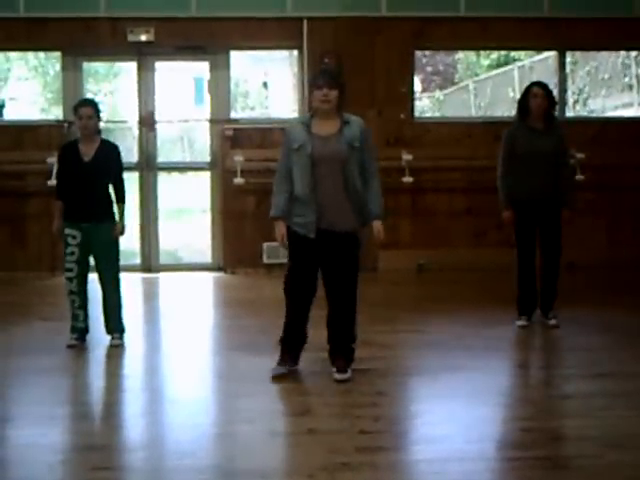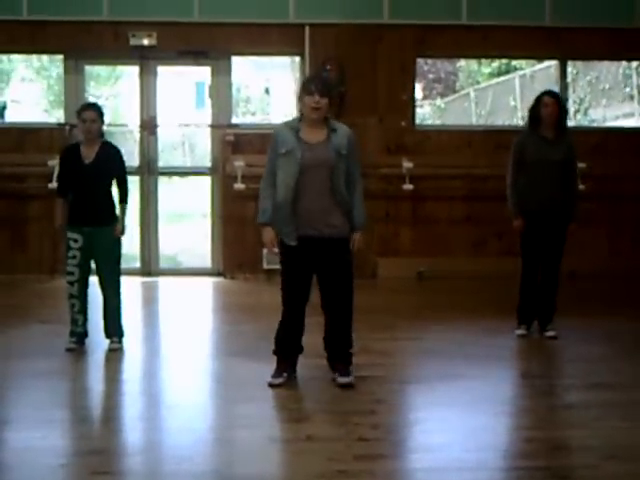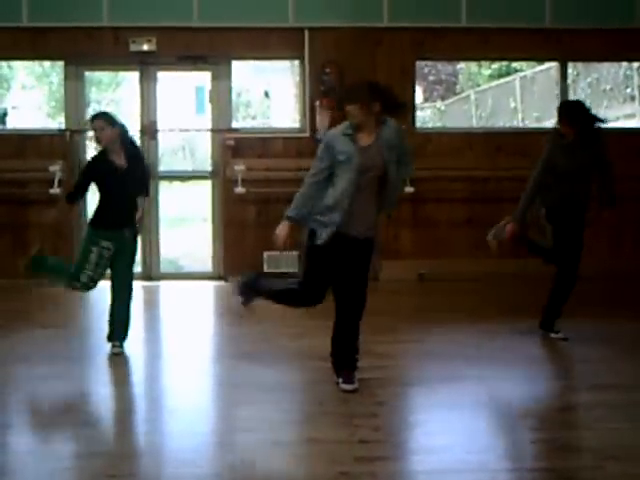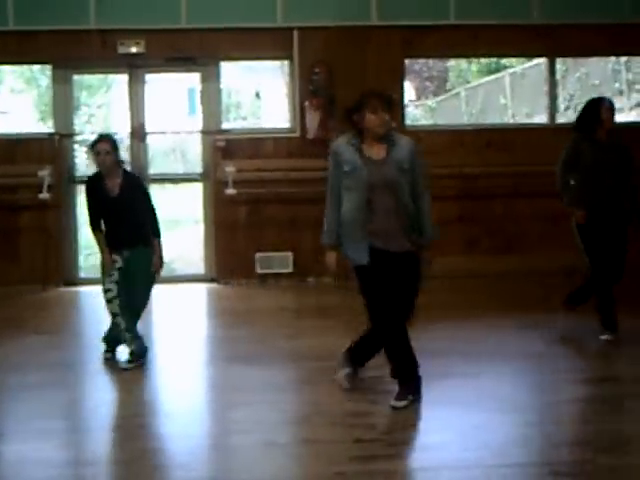
dt=0.5s
person 1, frame 1
left shoulder: (357, 129)
right shoulder: (295, 132)
left elbow: (370, 175)
right elbow: (284, 177)
left wrist: (375, 216)
right wrist: (279, 216)
left hip: (344, 226)
right hip: (304, 224)
left knee: (342, 295)
right knee: (298, 292)
left ankle: (341, 356)
right ankle: (289, 353)
person 1, frame 2
left shoulder: (344, 137)
right shoulder: (283, 135)
left elbow: (354, 184)
right elbow: (269, 182)
left wrist: (357, 226)
right wrist: (267, 222)
left hip: (334, 232)
right hip: (294, 232)
left knee: (338, 300)
right knee: (293, 301)
left ankle: (340, 363)
right ankle: (286, 363)
person 1, frame 3
left shoulder: (391, 131)
right shoulder: (336, 138)
left elbow: (402, 168)
right elbow: (314, 180)
left wrist: (385, 205)
right wrist: (290, 218)
left hip: (362, 232)
right hip: (327, 226)
left knee: (352, 303)
right knee: (310, 291)
left ankle: (345, 367)
right ankle: (256, 285)
person 1, frame 4
left shoulder: (406, 148)
right shoulder: (342, 151)
left elbow: (420, 196)
right elbow: (334, 200)
left wrist: (425, 239)
right wrist: (331, 244)
left hip: (404, 245)
right hip: (366, 247)
left knee: (397, 316)
right knee: (387, 318)
left ankle: (355, 357)
right ankle: (408, 381)
person 2, frame 1
left shoulder: (556, 133)
right shoulder: (514, 132)
left elbow: (564, 169)
right elbow: (504, 170)
left wrist: (564, 202)
right wrist: (506, 204)
left hip: (549, 202)
right hip: (522, 202)
left knee: (552, 255)
right knee: (525, 256)
left ankle: (548, 308)
right ankle: (525, 310)
person 2, frame 2
left shoulder: (565, 143)
right shoulder: (524, 141)
left elbow: (572, 180)
right elbow: (513, 178)
left wrist: (571, 213)
right wrist: (516, 213)
left hip: (557, 213)
right hip: (531, 212)
left knee: (551, 267)
right knee: (530, 266)
left ankle: (546, 320)
right ankle: (524, 319)
person 2, frame 3
left shoulder: (593, 143)
right shoulder: (555, 146)
left elbow: (604, 173)
right elbow: (536, 183)
left wrist: (608, 201)
right wrist: (518, 218)
left hip: (578, 209)
right hip: (556, 206)
left knee: (570, 268)
right knee: (562, 256)
left ankle: (548, 322)
person 2, frame 4
left shoulder: (618, 147)
right shoulder: (580, 143)
left elbow: (627, 180)
right elbow: (563, 175)
left wrist: (629, 210)
right wrist: (575, 205)
left hip: (615, 213)
right hip: (589, 214)
left knee: (616, 267)
right knee: (602, 267)
left ankle: (574, 300)
right ankle: (608, 323)
person 3, frame 1
left shoulder: (110, 150)
right shoulder: (67, 151)
left elbow: (118, 187)
right elbow: (61, 187)
left wrist: (120, 219)
right wrist: (58, 219)
left hip: (103, 222)
right hip: (74, 223)
left knee: (109, 277)
right knee: (74, 278)
left ankle: (116, 330)
right ankle: (78, 329)
person 3, frame 2
left shoulder: (111, 152)
right shoulder: (69, 153)
left elbow: (122, 187)
right elbow: (62, 187)
left wrist: (121, 219)
right wrist: (61, 213)
left hip: (105, 225)
right hip: (77, 226)
left knee: (110, 281)
right knee: (75, 281)
left ankle: (114, 334)
right ankle: (77, 333)
person 3, frame 3
left shoulder: (133, 150)
right shoulder: (96, 163)
left elbow: (144, 182)
right elbow: (76, 191)
left wrist: (141, 208)
left hip: (128, 231)
right hip: (102, 230)
left knee: (123, 287)
right knee: (84, 279)
left ankle: (117, 337)
right ankle: (41, 263)
person 3, frame 4
left shoulder: (133, 182)
right shoulder: (94, 184)
left elbow: (150, 217)
right elbow: (95, 223)
left wrist: (157, 253)
right wrist: (105, 253)
left hip: (141, 249)
right hip: (115, 252)
left knee: (136, 303)
right knee: (115, 302)
left ankle: (112, 341)
right ankle: (137, 349)
